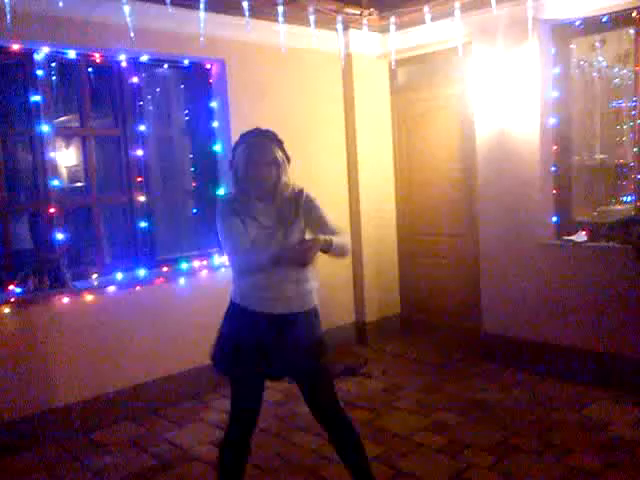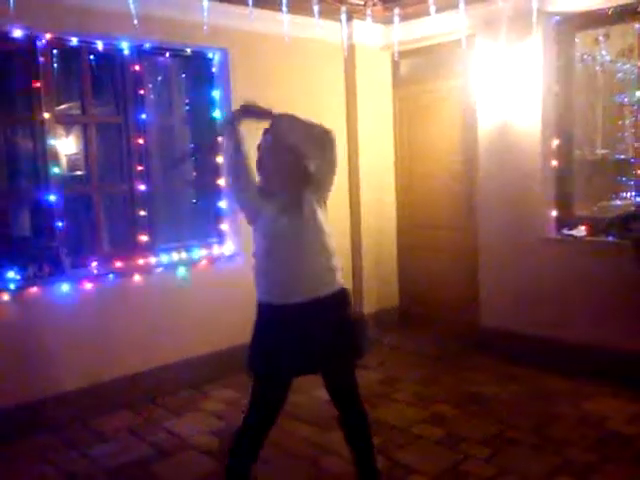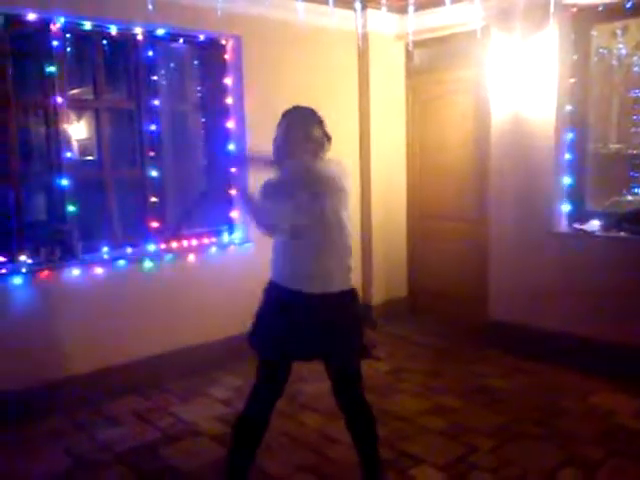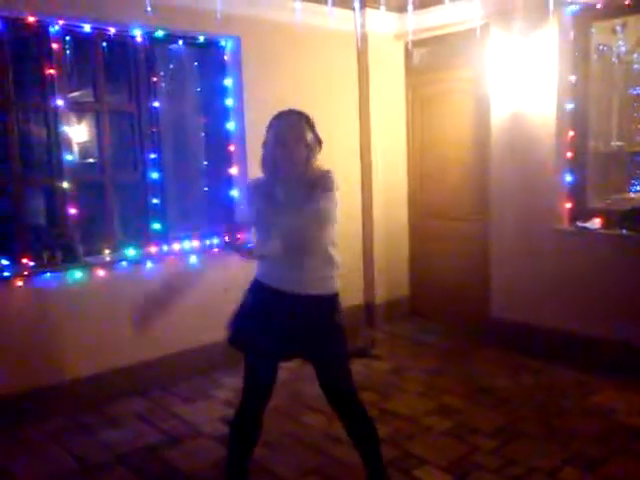
dt=1s
person 1, frame 1
left shoulder: (299, 201)
right shoulder: (230, 208)
left elbow: (343, 244)
right elbow: (239, 261)
left wrist: (320, 241)
right wrist: (281, 255)
left hip: (298, 319)
right hip: (249, 321)
left knee: (328, 409)
right knee: (243, 417)
person 1, frame 2
left shoulder: (314, 193)
right shoulder: (255, 200)
left elbow: (323, 140)
right elbow: (238, 175)
left wrist: (266, 115)
right wrist: (233, 136)
left hip: (328, 308)
right hip: (278, 315)
left knee: (348, 401)
right knee: (262, 412)
person 1, frame 3
left shoulder: (334, 182)
right shoulder: (273, 189)
left elbow: (316, 170)
right elbow: (272, 225)
right wrist: (246, 196)
left hip: (335, 302)
right hip: (286, 301)
left knee: (351, 396)
right knee: (263, 396)
person 1, frame 4
left shoulder: (324, 183)
right shoulder: (259, 189)
left elbow: (320, 217)
right elbow: (266, 245)
right wrist: (257, 249)
left hip: (318, 303)
right hip: (269, 301)
left knee: (342, 395)
right knee: (253, 398)
